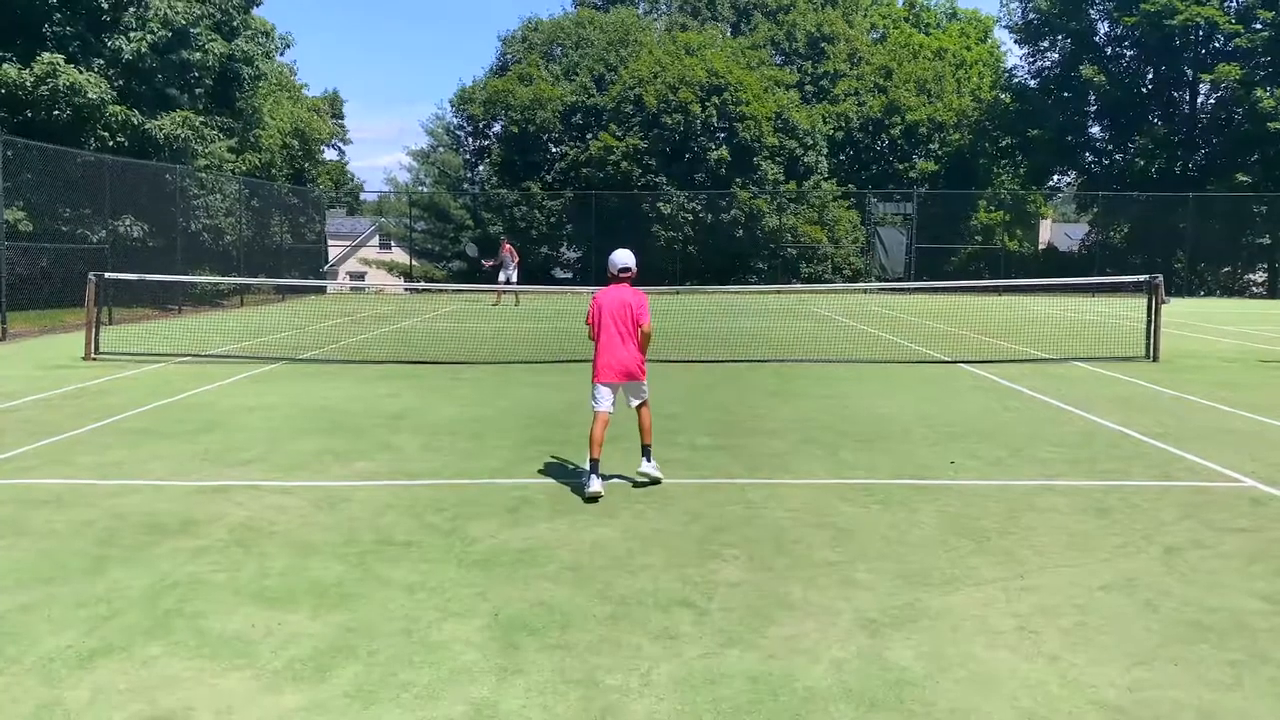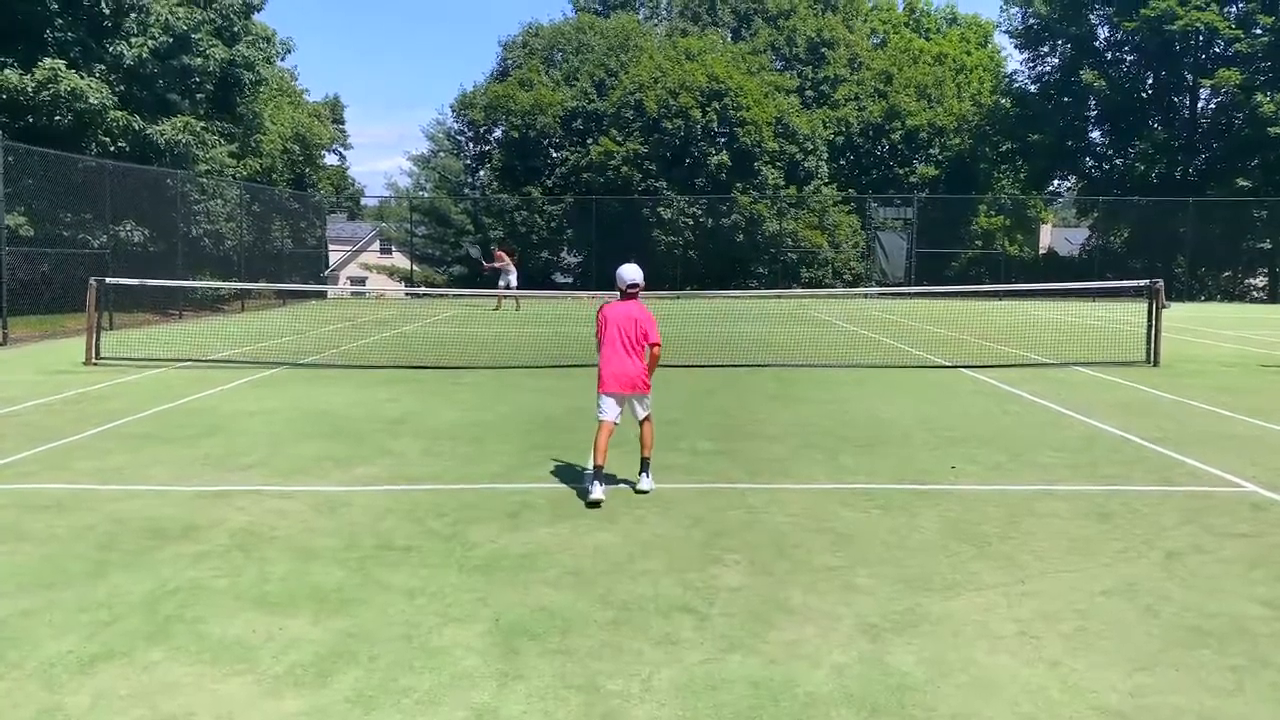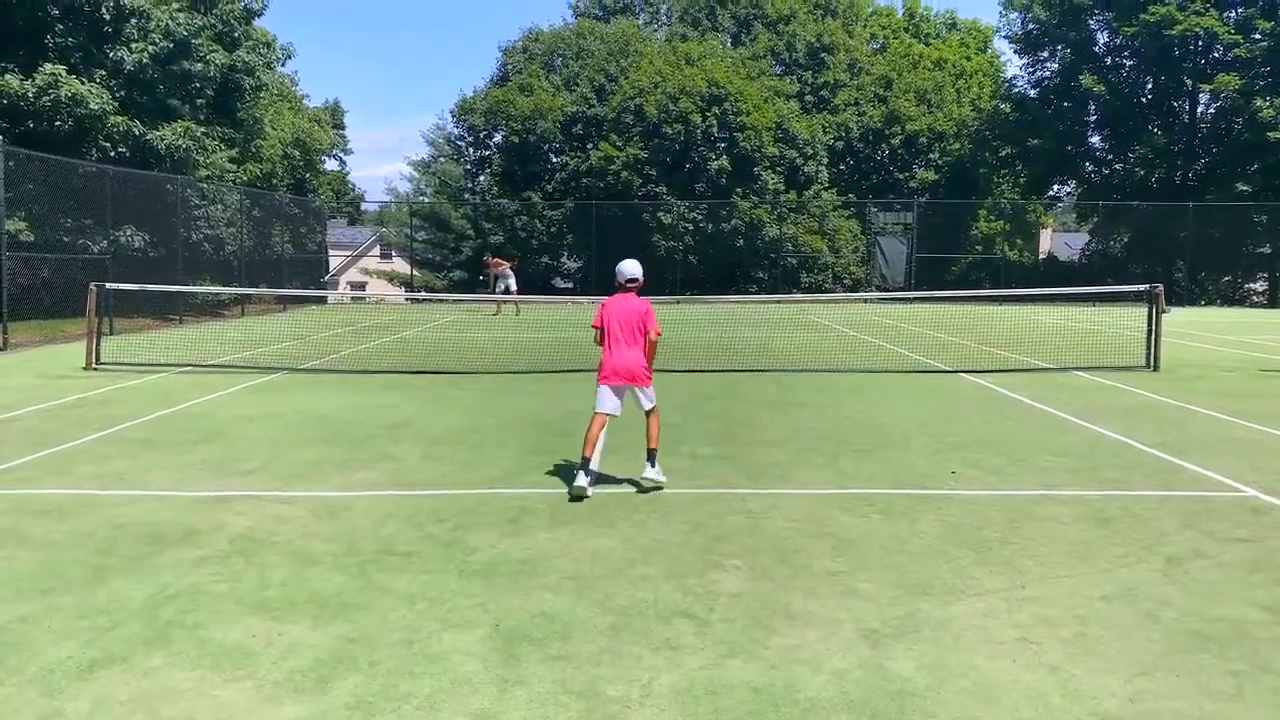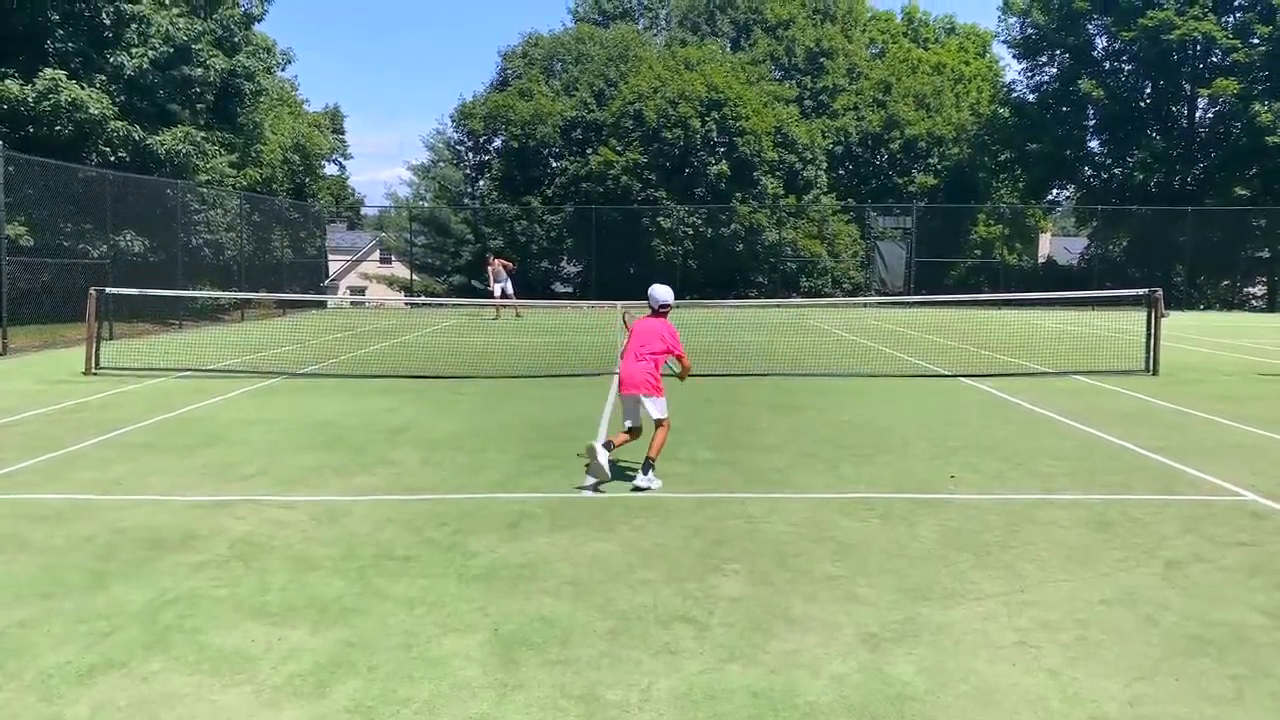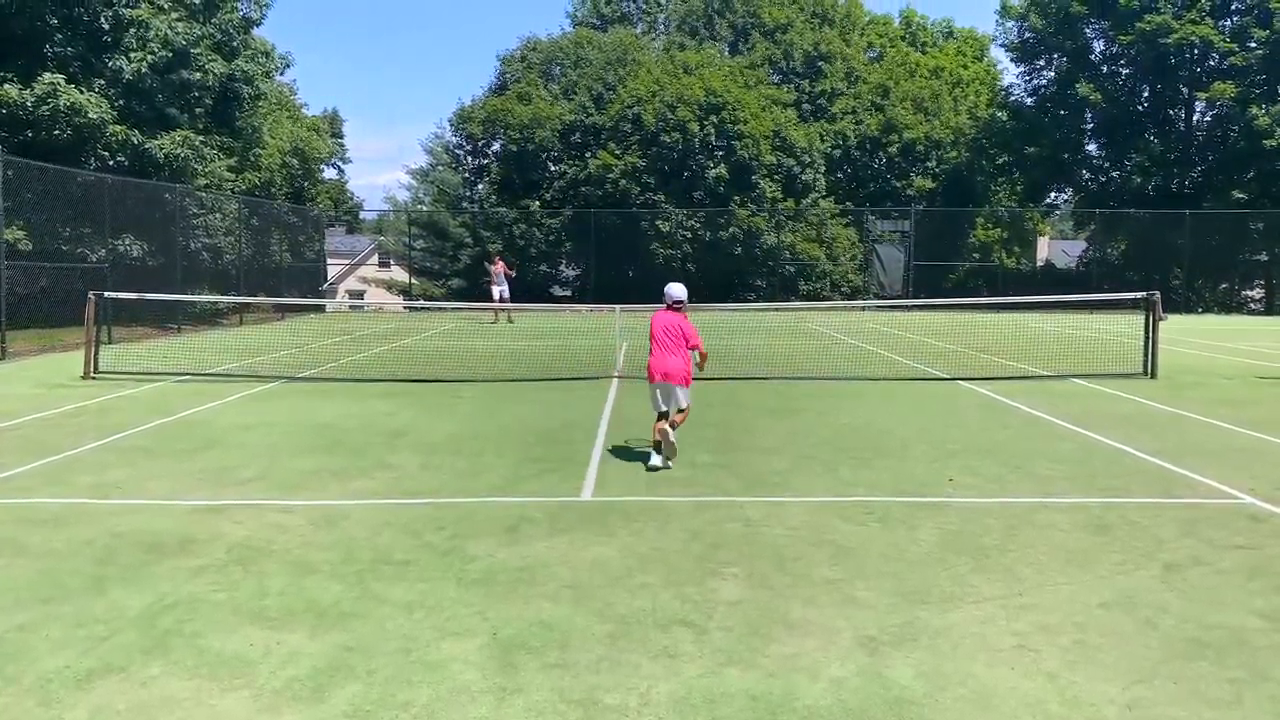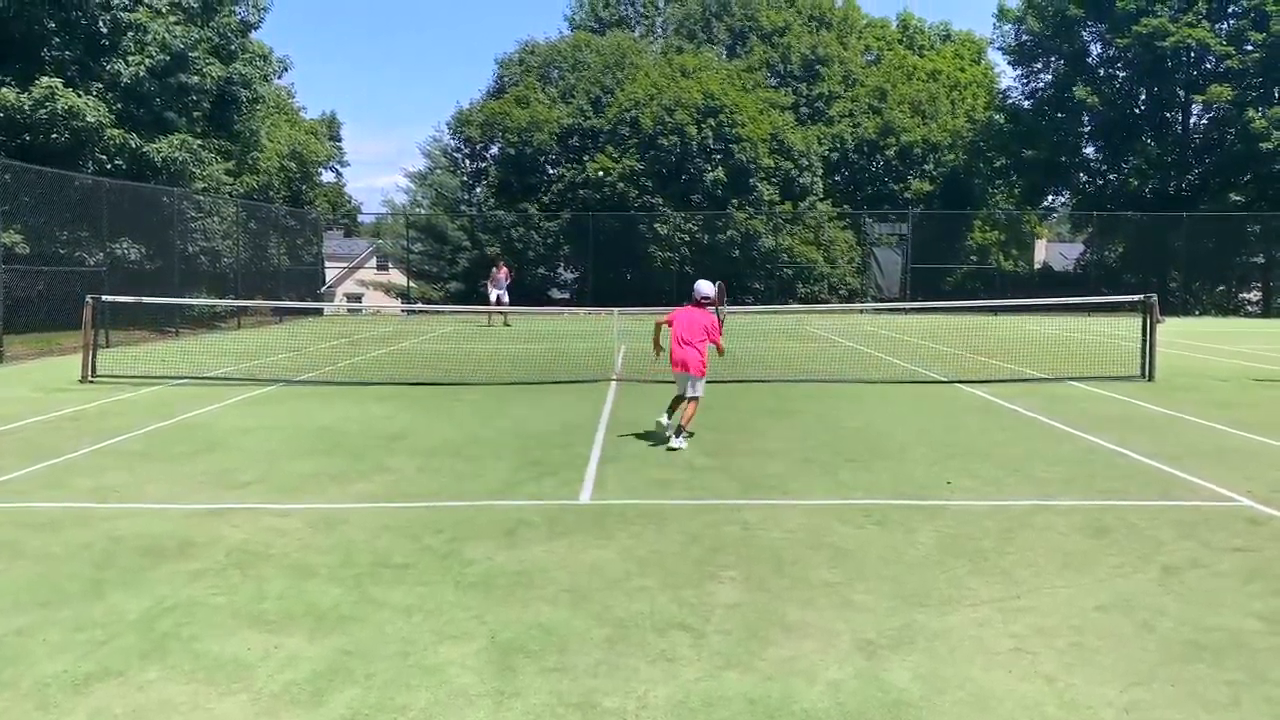
dt=0.3s
person 1, frame 1
left shoulder: (598, 297)
right shoulder: (638, 296)
left elbow: (593, 335)
right elbow: (646, 330)
right wrist: (642, 355)
left hip: (604, 366)
right hip: (631, 365)
left knee: (601, 417)
right knee: (643, 406)
left ankle: (594, 476)
right ankle: (647, 460)
person 1, frame 2
left shoulder: (606, 311)
right shoulder: (644, 313)
left elbow: (600, 347)
right elbow: (655, 351)
right wrist: (648, 373)
left hip: (609, 377)
right hip: (636, 377)
left knee: (605, 427)
right knee: (645, 421)
left ankle: (596, 483)
right ankle: (645, 475)
person 1, frame 3
left shoulder: (606, 305)
right shoulder: (645, 307)
left elbow: (598, 339)
right elbow: (652, 337)
right wrist: (650, 362)
left hip: (611, 370)
right hip: (637, 370)
left knee: (599, 418)
right knee: (652, 413)
left ankle: (583, 473)
right ankle: (652, 467)
person 1, frame 4
left shoulder: (637, 324)
right shoulder: (669, 330)
right elbow: (685, 363)
right wrist: (684, 374)
left hip: (626, 379)
right hip: (647, 381)
left knee: (633, 431)
right knee: (662, 425)
left ankle: (603, 447)
right ankle: (645, 474)
person 1, frame 5
left shoulder: (656, 317)
right shoulder: (685, 323)
right elbow: (702, 351)
right wrist: (702, 364)
left hip: (657, 371)
right hip: (679, 372)
left knee: (662, 414)
right knee: (682, 411)
left ankle: (656, 455)
right ankle: (670, 429)
person 1, frame 6
left shoulder: (681, 311)
right shoulder: (711, 319)
left elbow: (659, 323)
right elbow: (720, 348)
left wrist: (656, 343)
right wrist: (721, 352)
left hip: (678, 361)
right hip: (696, 364)
left knee: (682, 395)
right knee: (693, 401)
left ankle: (666, 417)
right ankle: (677, 437)
